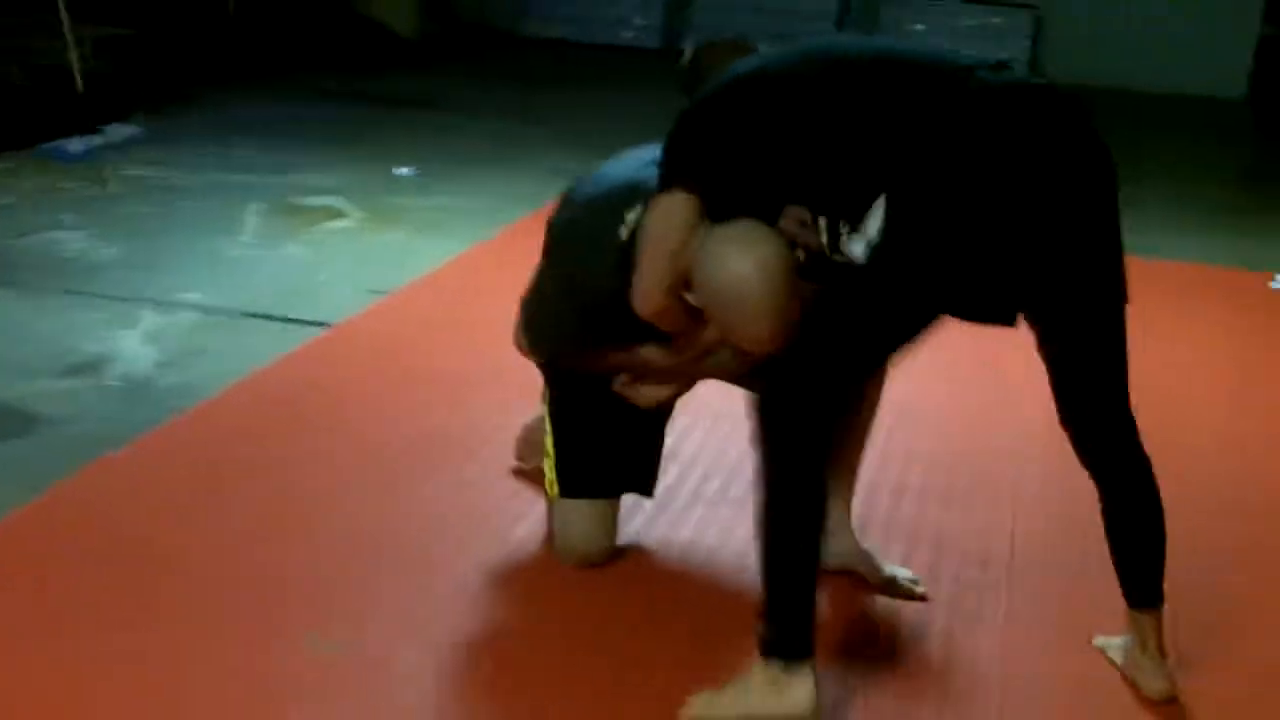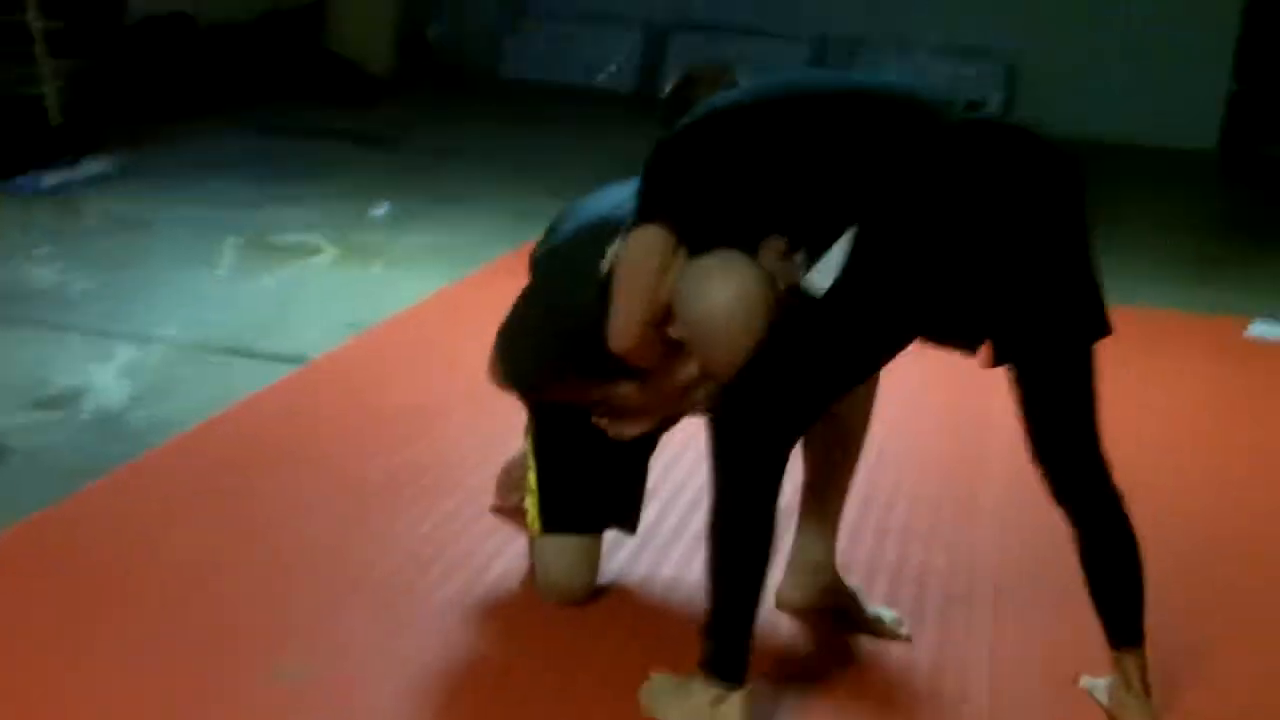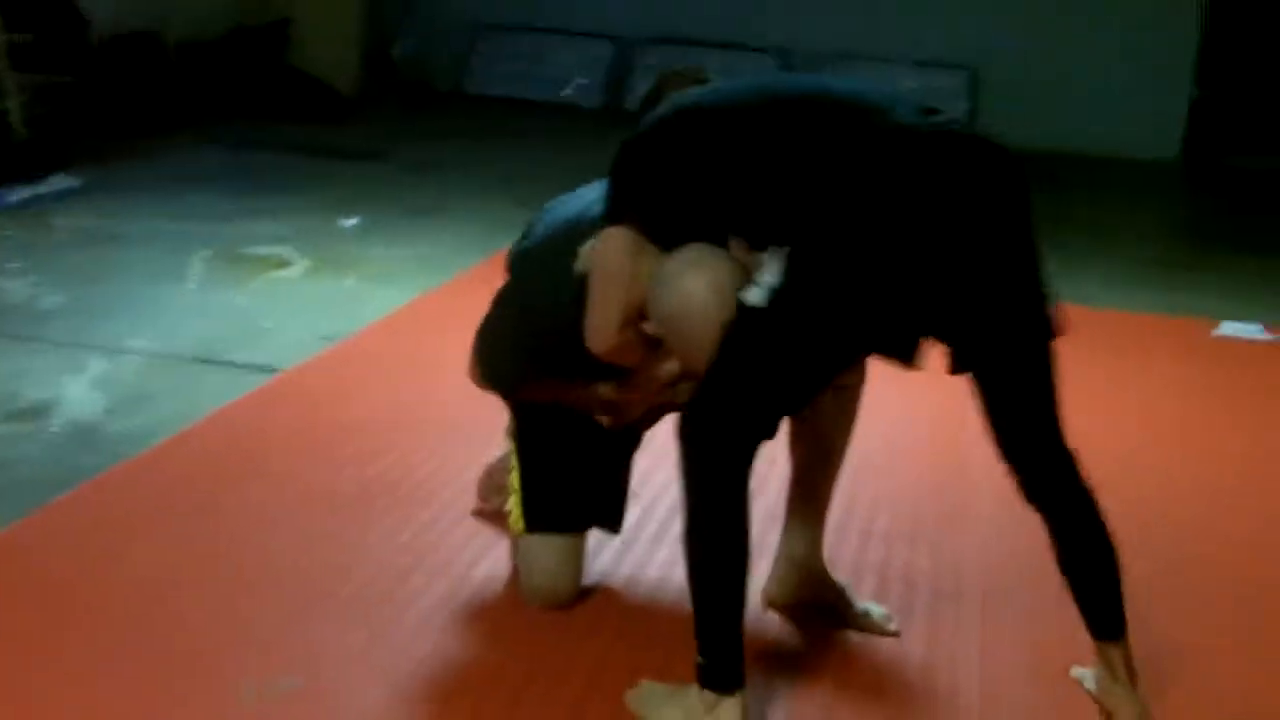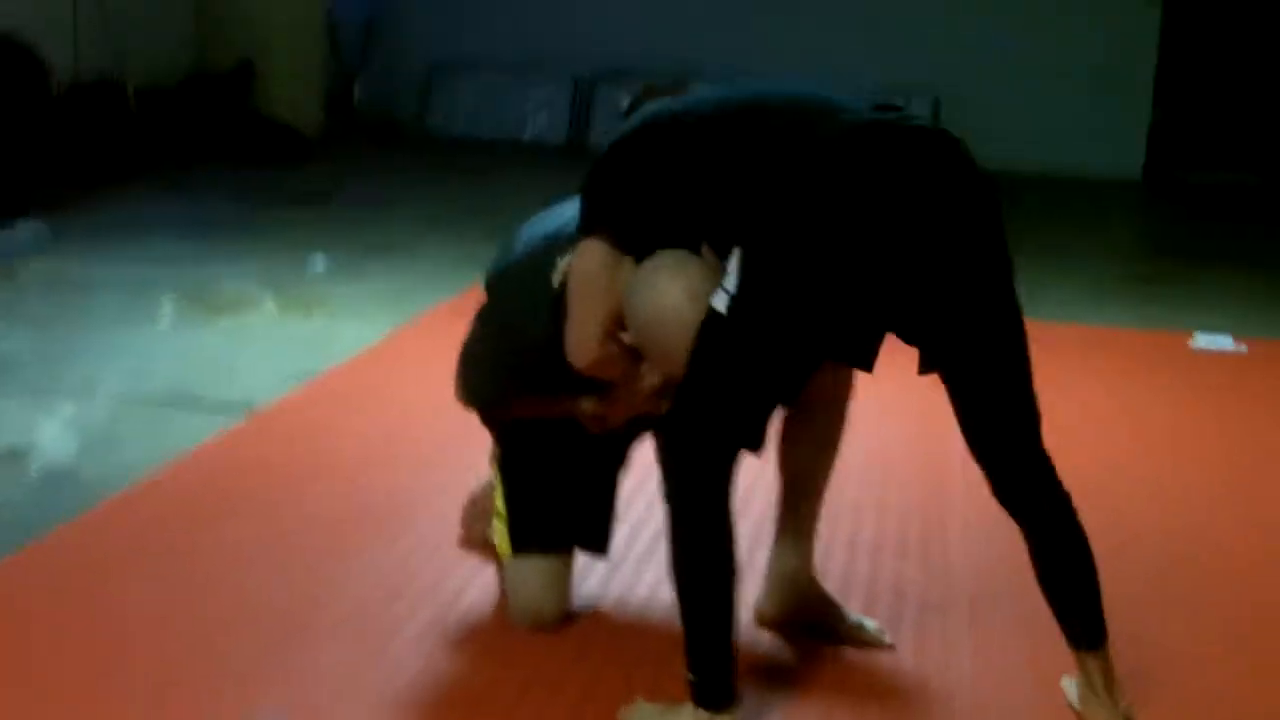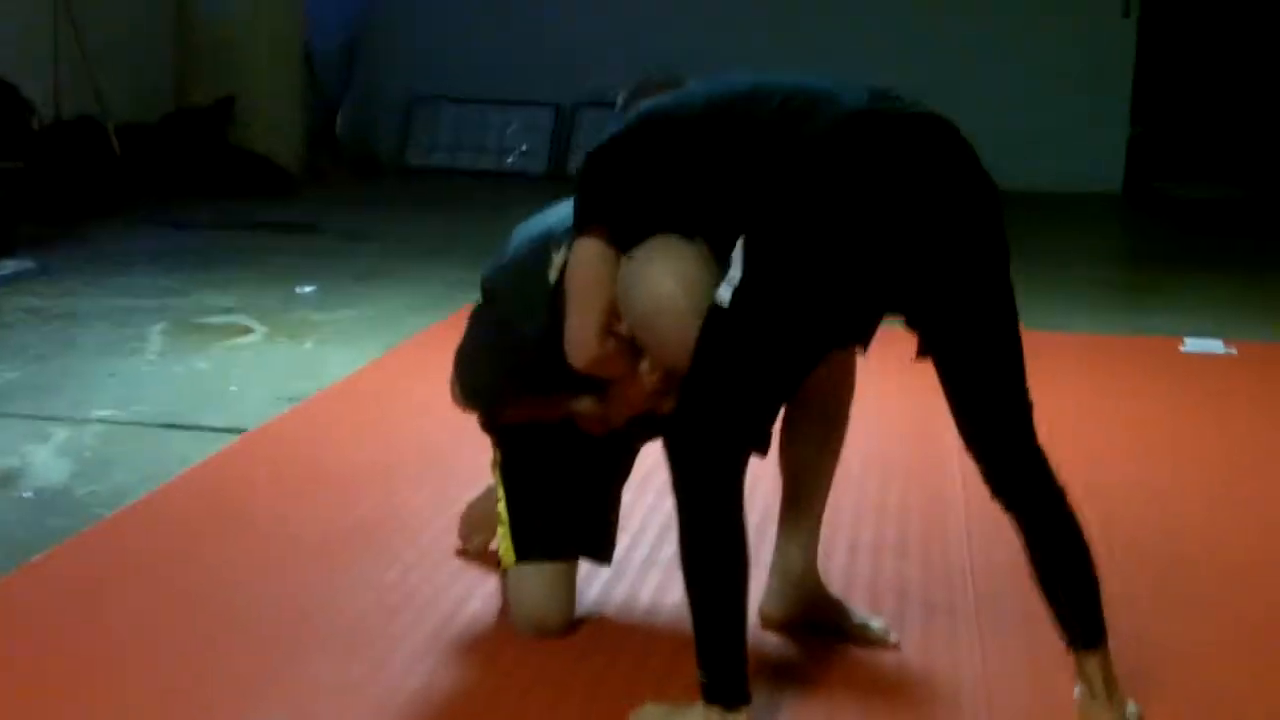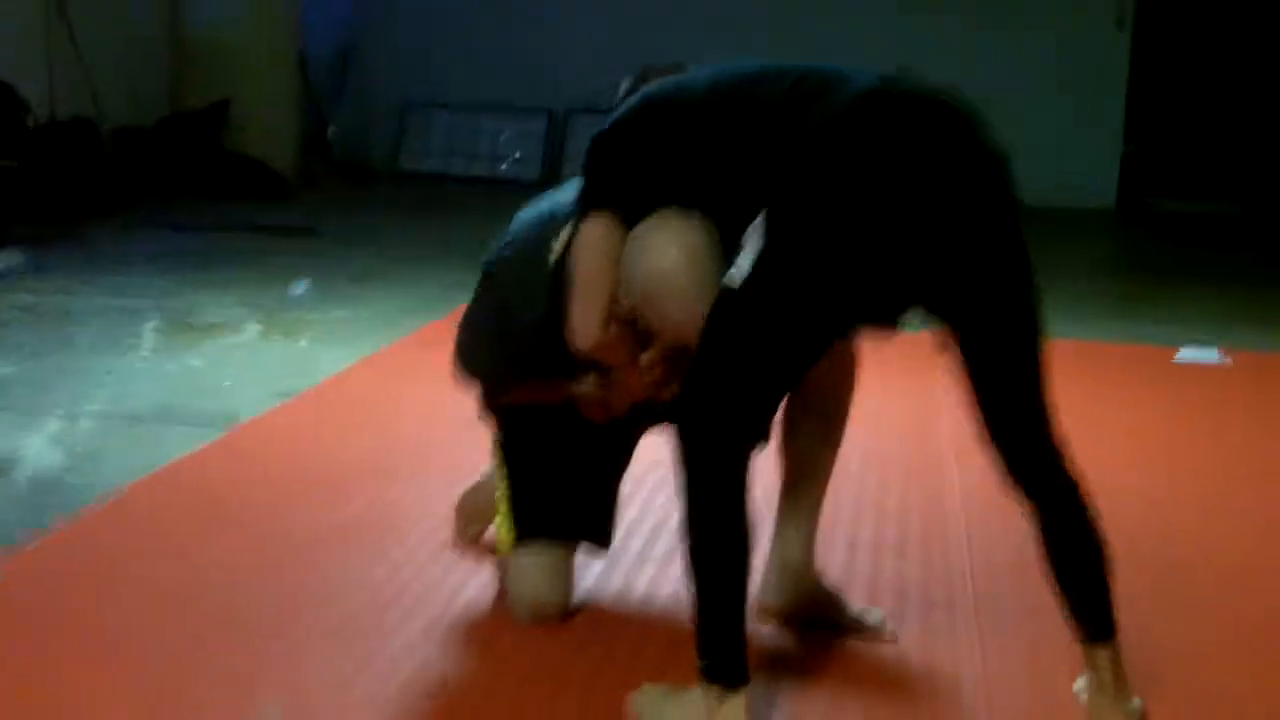
dt=0.1s
person 1, frame 1
left shoulder: (710, 114)
right shoulder: (818, 76)
left elbow: (652, 296)
left hip: (964, 176)
right hip: (1063, 142)
left knee: (795, 400)
right knee: (1101, 422)
right ankle: (1148, 652)
person 1, frame 2
left shoulder: (686, 151)
right shoulder: (794, 113)
left elbow: (627, 331)
left hip: (932, 211)
right hip: (1037, 182)
left knee: (751, 423)
right knee: (1073, 458)
person 1, frame 3
left shoulder: (652, 146)
right shoulder: (764, 112)
left elbow: (605, 335)
left hip: (868, 217)
right hip: (982, 184)
left knee: (718, 437)
right knee: (1040, 455)
person 1, frame 4
left shoulder: (624, 161)
right shoulder: (734, 121)
left elbow: (586, 348)
left wrist: (653, 375)
left hip: (828, 220)
right hip: (944, 183)
left knee: (694, 451)
right knee: (1017, 461)
person 1, frame 5
left shoulder: (617, 158)
left elbow: (584, 347)
left hip: (828, 203)
right hip: (943, 172)
left knee: (704, 450)
right knee: (1011, 457)
person 1, frame 6
left shoulder: (624, 140)
left elbow: (588, 331)
left hip: (844, 185)
right hip: (959, 153)
left knee: (713, 431)
right knee: (1029, 445)
person 2, frame 1
right shoulder: (594, 257)
right elbow: (535, 341)
right wrist: (652, 358)
right hip: (608, 350)
right knee: (582, 547)
left ankle: (833, 530)
right ankle: (558, 430)
person 2, frame 2
left shoulder: (769, 258)
right shoulder: (578, 287)
right elbow: (508, 373)
right wrist: (628, 396)
right hip: (588, 385)
right knee: (563, 584)
left ankle: (810, 572)
right ankle: (540, 468)
person 2, frame 3
right shoulder: (550, 285)
right elbow: (489, 373)
left wrist: (656, 391)
right wrist: (612, 392)
right hip: (570, 383)
right knee: (549, 586)
right ankle: (521, 474)
person 2, frame 4
right shoulder: (530, 304)
right elbow: (474, 392)
left wrist: (640, 402)
right wrist: (595, 407)
right hip: (559, 404)
right knee: (536, 609)
right ankle: (508, 495)
person 2, frame 5
right shoulder: (529, 304)
right elbow: (470, 393)
right wrist: (589, 408)
left knee: (827, 360)
right knee: (538, 616)
left ankle: (794, 581)
right ankle: (508, 502)
person 2, frame 6
right shoulder: (527, 278)
right elbow: (479, 371)
right wrist: (588, 387)
left hip: (652, 373)
right hip: (553, 393)
right knee: (540, 602)
right ankle: (507, 489)
